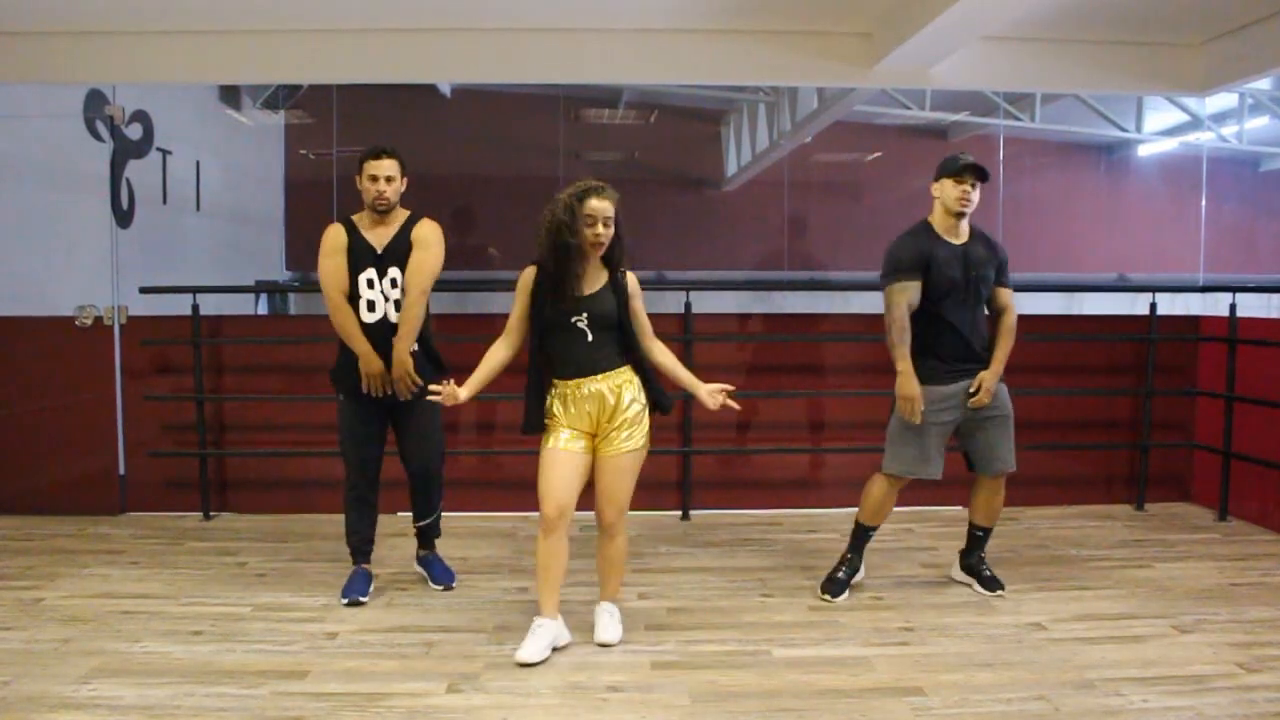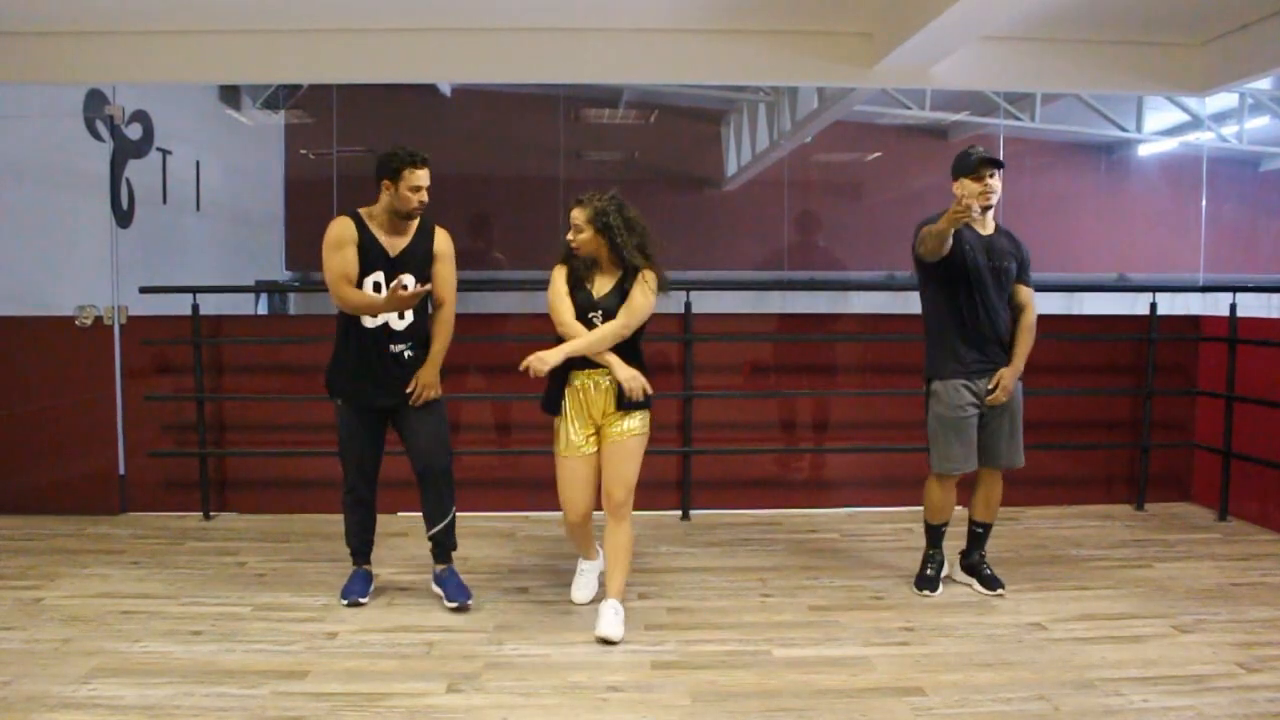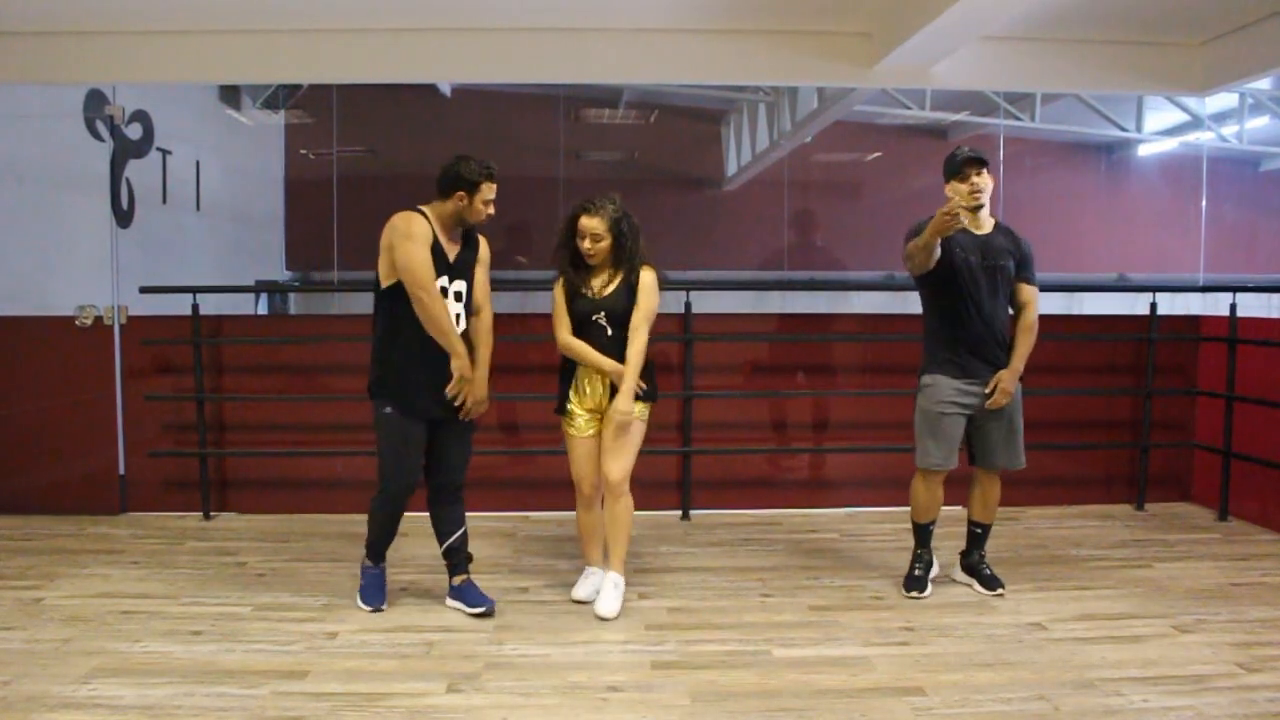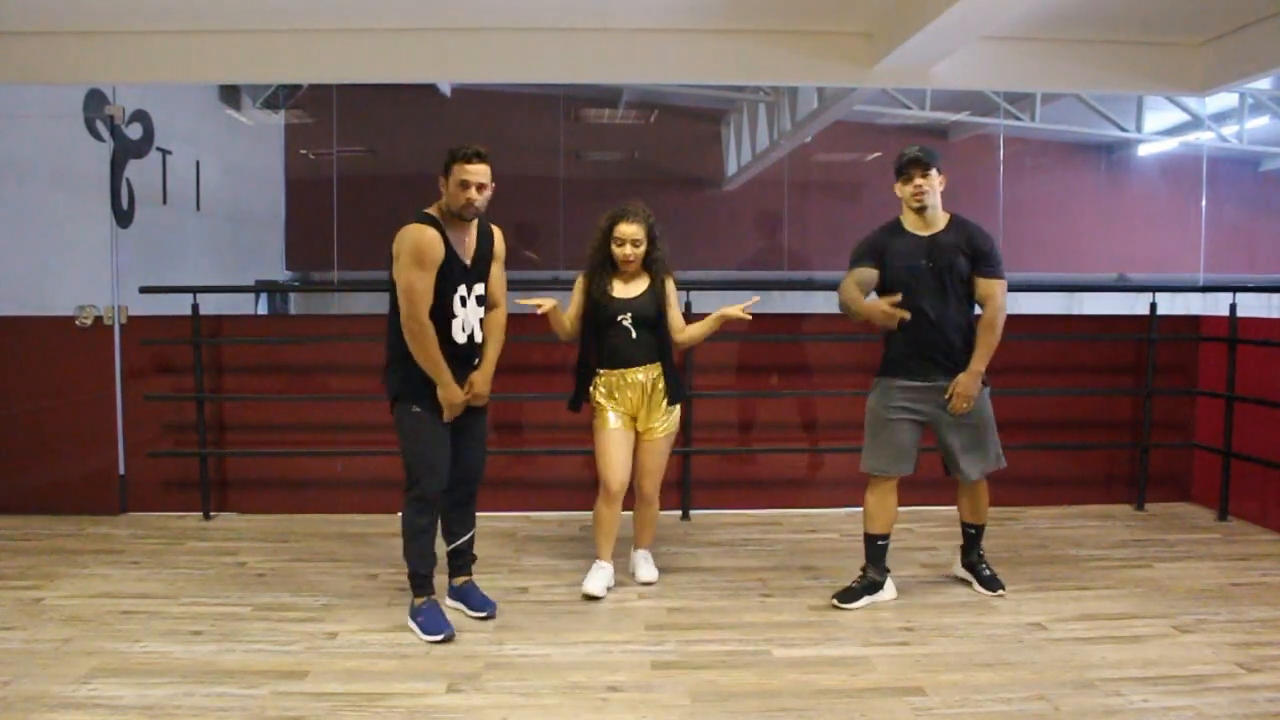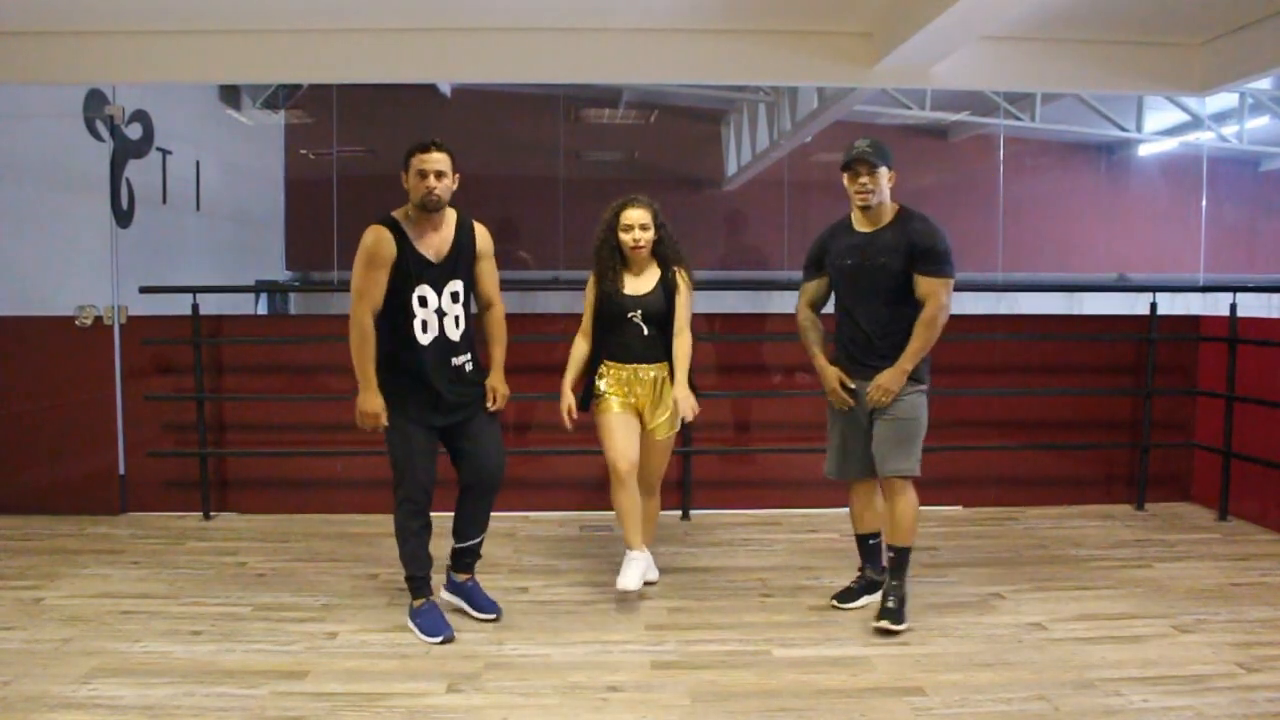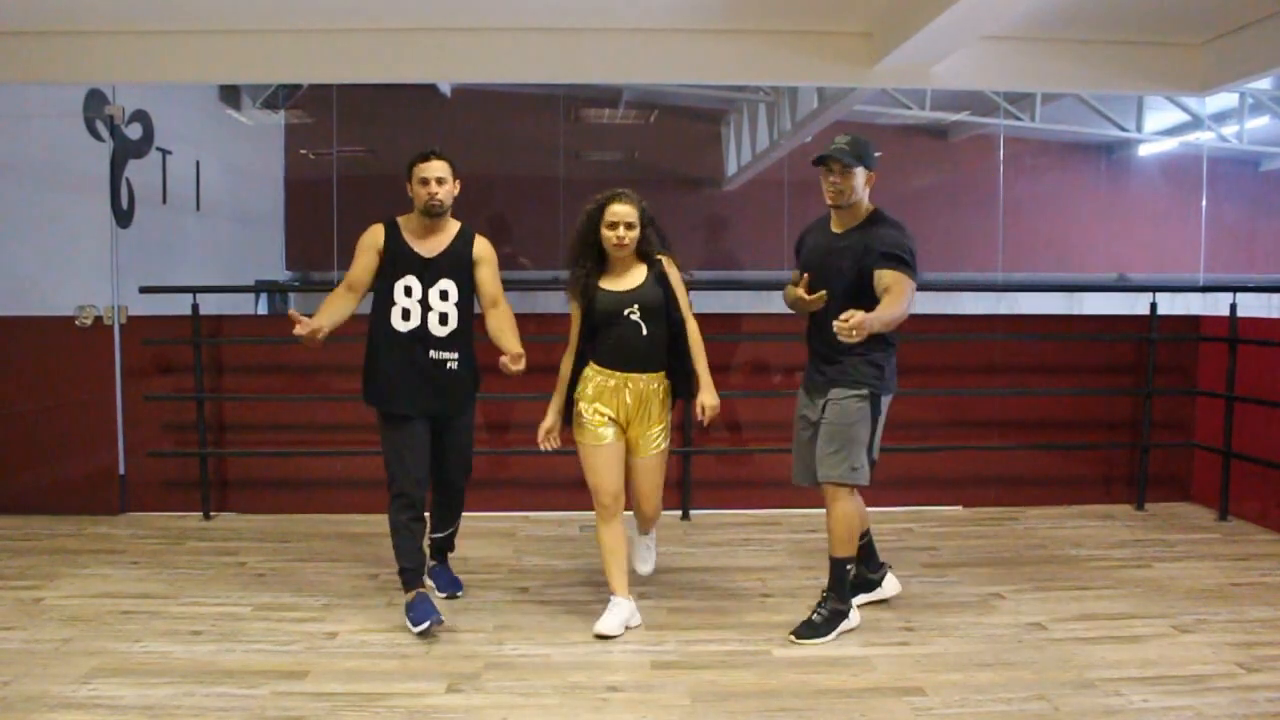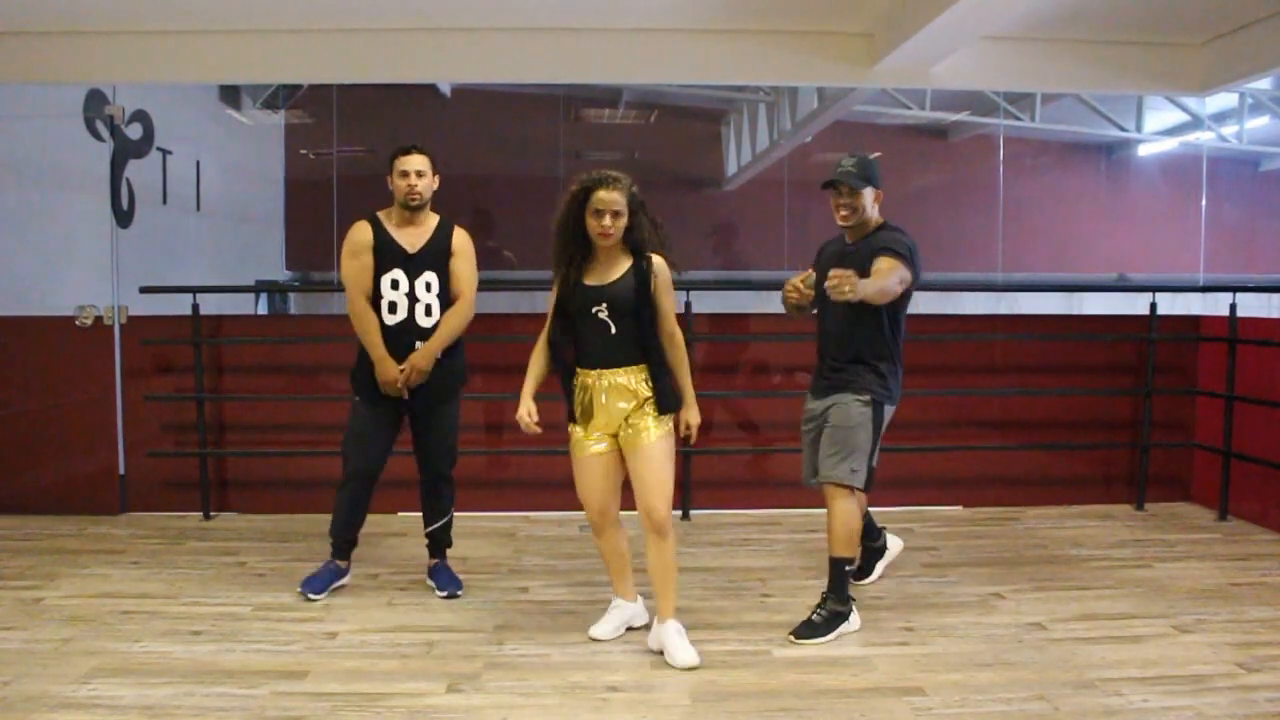
dt=0.4s
person 1, frame 1
left shoulder: (425, 230)
right shoulder: (338, 235)
left elbow: (417, 293)
right elbow: (336, 302)
left wrist: (402, 353)
right wrist: (367, 358)
left hip: (414, 371)
right hip: (360, 373)
left knee: (427, 466)
right knee: (360, 475)
left ankle: (428, 550)
right ankle: (361, 565)
person 1, frame 2
left shoulder: (436, 238)
right shoulder: (344, 230)
left elbow: (444, 307)
right elbow: (341, 296)
left wrist: (432, 367)
right wrist: (388, 302)
left hip: (414, 376)
right hip: (357, 379)
left knee: (435, 468)
right knee: (358, 479)
left ankle: (444, 566)
right ankle: (361, 567)
person 1, frame 3
left shoulder: (477, 245)
right shoulder: (408, 227)
left elbow: (481, 312)
right elbow: (424, 296)
left wrist: (479, 376)
right wrist: (459, 356)
left hip: (449, 383)
right hip: (402, 384)
left knee: (449, 484)
right knee: (398, 480)
left ankle: (458, 578)
right ankle: (374, 562)
person 1, frame 4
left shoulder: (492, 237)
right shoulder: (420, 236)
right elbow: (414, 319)
left wrist: (484, 372)
right wrist: (443, 384)
left hip: (467, 382)
right hip: (421, 386)
left knee: (465, 483)
right knee: (428, 488)
left ankle: (461, 579)
right ankle: (422, 598)
person 1, frame 5
left shoulder: (475, 234)
right shoulder: (381, 240)
left elbow: (491, 305)
right elbow: (364, 318)
left wrist: (497, 371)
right wrist: (367, 389)
left hip: (465, 384)
right hip: (406, 391)
left knee: (487, 474)
right knee: (415, 494)
left ankle: (463, 574)
right ankle: (420, 599)
person 1, frame 6
left shoulder: (477, 247)
right shoulder: (381, 236)
left elbow: (495, 303)
right elbow: (352, 289)
left wrist: (510, 345)
right wrist: (318, 322)
left hip: (454, 386)
right hip: (397, 387)
left knee: (452, 481)
right knee: (407, 489)
left ankle: (440, 561)
right ankle: (414, 590)
person 1, frame 7
left shoulder: (455, 238)
right shoulder: (364, 233)
left elbow: (464, 302)
right elbow: (357, 301)
left wrist: (430, 352)
right wrist: (382, 362)
left hip: (436, 376)
right hip: (379, 377)
left knee: (438, 472)
right knee: (359, 469)
left ankle: (438, 560)
right ankle: (339, 561)
person 2, frame 1
left shoulder: (991, 250)
right shoulder: (911, 247)
left elbow: (1006, 312)
right elbow: (898, 310)
left wrist: (995, 370)
right wrist: (904, 373)
left hip: (982, 380)
right hip: (931, 381)
left knee: (994, 474)
right knee: (895, 472)
left ankle: (972, 558)
right ankle: (851, 559)
person 2, frame 2
left shoulder: (1013, 246)
right shoulder: (941, 230)
left elbow: (1025, 310)
right elbow: (930, 243)
left wrist: (1015, 368)
right wrist: (948, 223)
left hip: (1001, 375)
right hip: (952, 375)
left knee: (993, 469)
right knee: (946, 470)
left ankle: (973, 559)
right ankle: (934, 556)
person 2, frame 3
left shoulder: (1013, 243)
right shoulder: (934, 231)
left elbow: (1027, 311)
right elbow: (917, 263)
left wrist: (1013, 369)
right wrist: (936, 232)
left hip: (998, 377)
right hip: (943, 374)
left knee: (991, 470)
right knee: (930, 468)
left ankle: (972, 560)
right ankle: (923, 557)
person 2, frame 4
left shoulder: (974, 239)
right shoulder: (880, 242)
left elbow: (994, 307)
right elbow: (849, 291)
left wrist: (975, 372)
right wrist: (868, 309)
left hip: (959, 378)
right hip: (897, 381)
left knee: (975, 474)
right knee: (882, 475)
left ankle: (971, 558)
right ankle: (875, 575)
person 2, frame 5
left shoulder: (921, 233)
right shoulder: (830, 240)
left elbow: (936, 306)
right elbow: (807, 305)
left wrist: (901, 369)
right wrist: (821, 364)
left hip: (901, 377)
right hip: (848, 377)
left knee: (896, 477)
right knee: (860, 477)
left ankle: (897, 583)
right ankle: (872, 575)
person 2, frame 6
left shoulder: (887, 237)
right shoulder: (812, 234)
left elbow: (900, 298)
right elbow: (797, 288)
left wrist: (872, 320)
right wrist: (796, 298)
left hip: (861, 381)
right hip: (816, 378)
left knee: (838, 483)
right knee: (827, 483)
left ankle: (839, 601)
right ankle: (872, 573)
person 2, frame 7
left shoulder: (894, 244)
right shoulder: (831, 248)
left elbow: (887, 283)
right elbow: (803, 295)
left wrist: (857, 288)
right wrist: (796, 294)
left hip: (867, 386)
right hip: (825, 383)
left knee: (841, 485)
right knee: (826, 480)
left ankle: (836, 603)
right ankle: (876, 544)
person 3, frame 1
left shoulder: (623, 281)
right shoulder: (536, 277)
left elbow: (649, 343)
right elbow: (510, 339)
left wrist: (697, 387)
right wrist: (468, 388)
left hip: (622, 402)
right hip: (564, 406)
left knee: (610, 517)
right knee: (553, 513)
left ankle: (608, 606)
right ankle: (546, 622)
person 3, frame 2
left shoulder: (642, 278)
right shoulder: (564, 273)
left elbow: (619, 329)
right elbow: (568, 326)
left wrist: (559, 354)
right wrist: (616, 366)
left hip: (624, 400)
right hip: (574, 396)
left knee: (618, 503)
right knee: (576, 512)
left ankle: (613, 601)
right ankle: (590, 557)
person 3, frame 3
left shoulder: (642, 277)
right shoulder: (567, 279)
left elbow: (640, 336)
right elbow: (563, 338)
left wrist: (626, 388)
right wrist: (609, 366)
left hip: (627, 390)
right hip: (580, 390)
left knee: (615, 479)
right knee: (586, 488)
left ankle: (614, 573)
right ankle: (592, 569)
person 3, frame 4
left shoulder: (662, 283)
right shoulder: (590, 281)
left elbow: (681, 335)
right elbow: (571, 331)
left wrist: (720, 317)
right wrist: (553, 310)
left hip: (657, 390)
right hip: (610, 392)
left knee: (648, 488)
right knee: (613, 484)
left ankle: (642, 552)
right ankle: (602, 563)
person 3, frame 5
left shoulder: (675, 277)
right shoulder: (602, 278)
left elbow: (682, 334)
right elbow: (586, 335)
left wrist: (680, 385)
right wrist: (568, 386)
left hip: (660, 384)
right hip: (613, 383)
left knee: (652, 481)
right knee: (623, 469)
left ankle: (643, 549)
right ankle: (633, 555)
person 3, frame 6
left shoulder: (661, 270)
right shoulder: (584, 284)
left elbow: (688, 330)
right elbow: (574, 349)
left wrist: (706, 387)
right wrist: (555, 409)
left hip: (652, 398)
right hip: (598, 396)
left knee: (645, 505)
right knee: (606, 502)
left ankle: (645, 533)
right ankle: (621, 601)
person 3, frame 7
left shoulder: (650, 265)
right shoulder: (569, 270)
left elbow: (669, 332)
right elbow: (551, 333)
left wrist: (688, 399)
right wrist: (527, 394)
left hip: (644, 398)
right hip: (588, 401)
left knee: (657, 516)
right knee: (600, 514)
left ankle: (666, 622)
right ankle: (625, 602)
